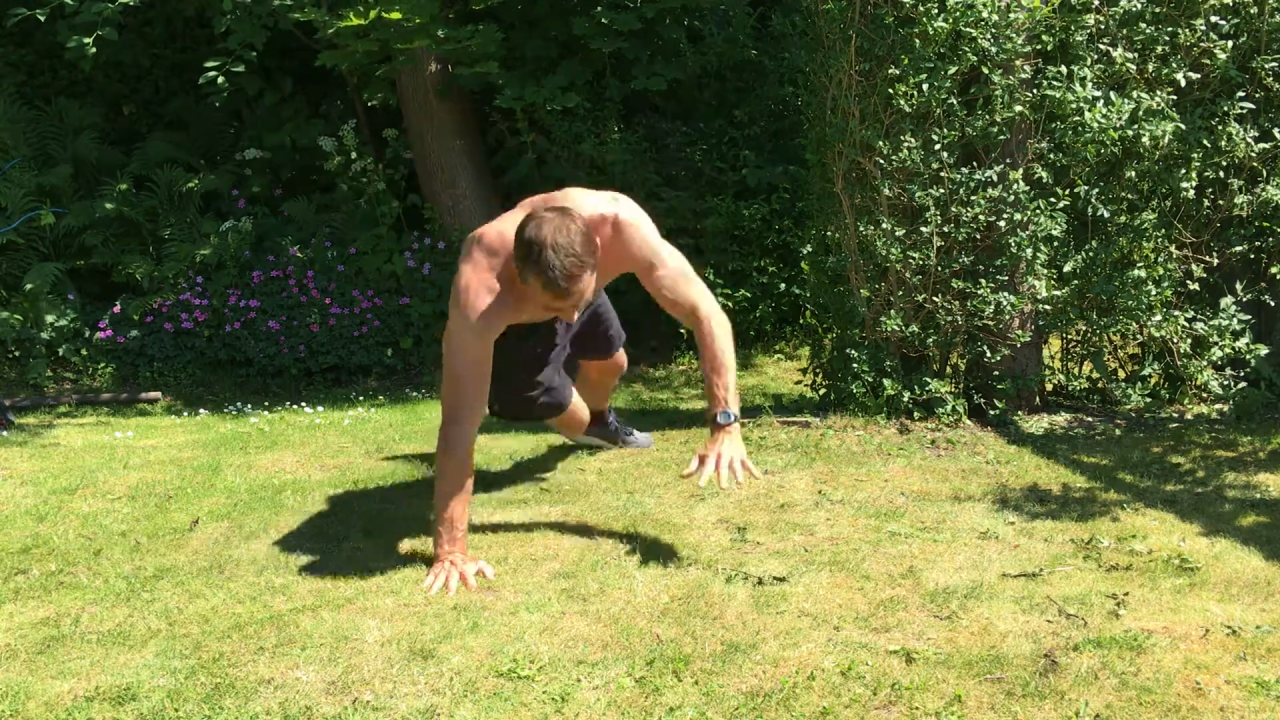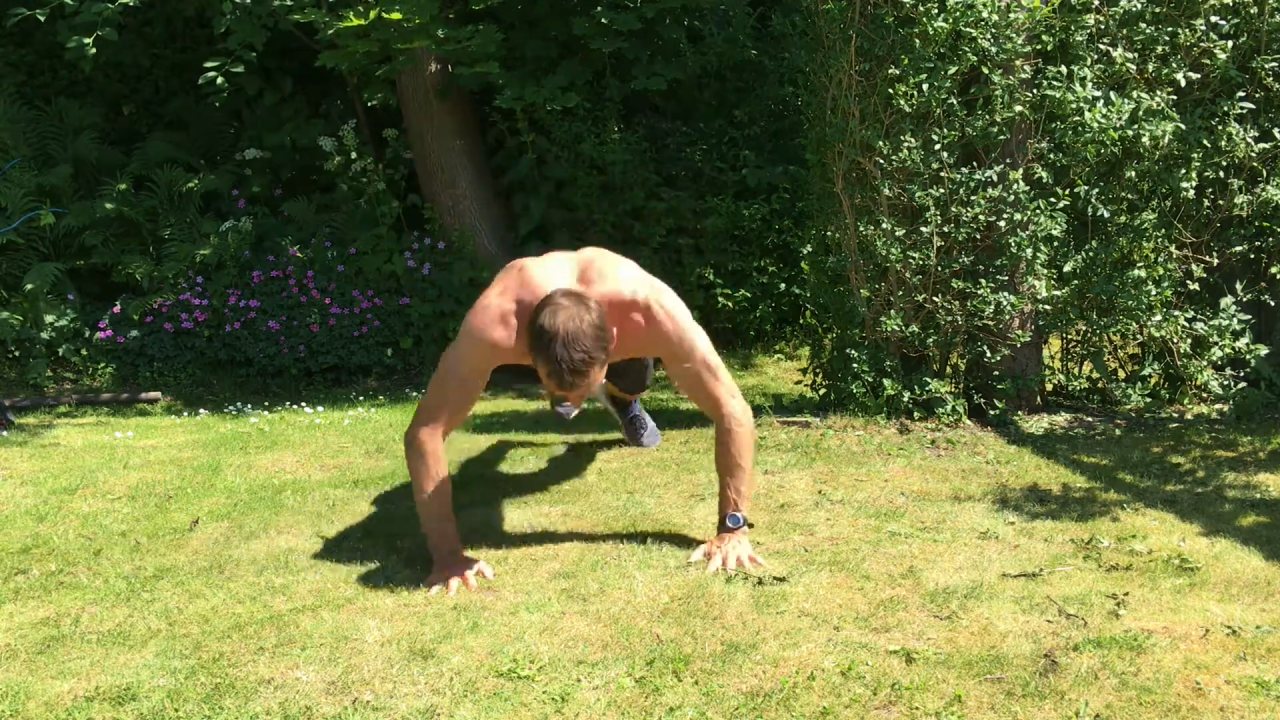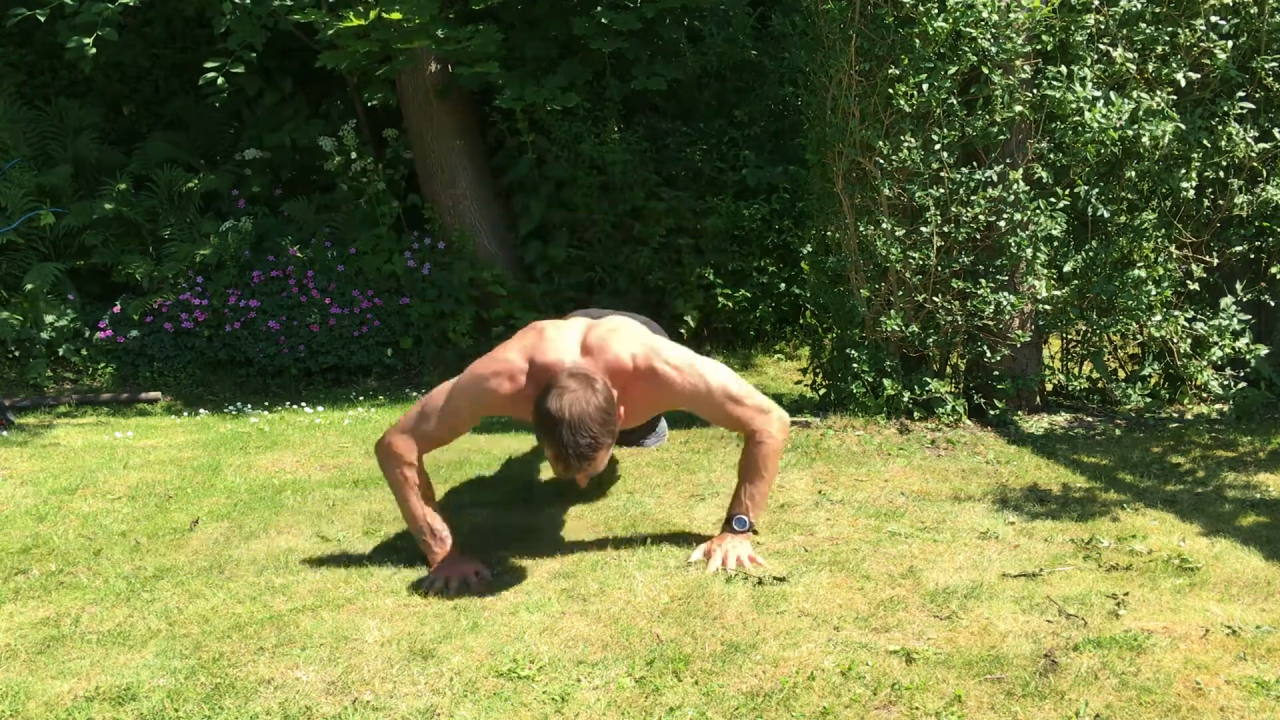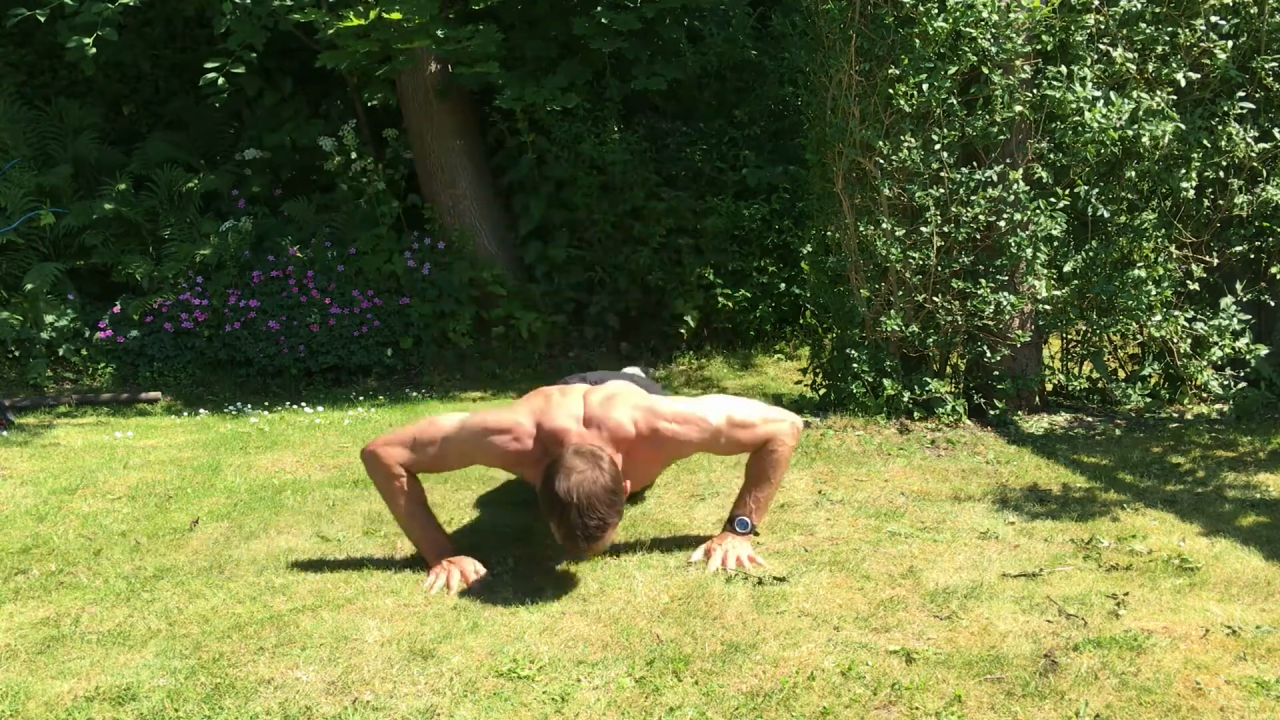
dt=0.2s
person 1, frame 1
left shoulder: (615, 223)
right shoulder: (483, 293)
left elbow: (707, 313)
right elbow: (458, 426)
left wrist: (725, 425)
right wrist: (450, 550)
left hip: (567, 277)
left knee: (611, 363)
right knee: (573, 420)
left ankle: (597, 419)
person 1, frame 2
left shoulder: (649, 311)
right shoulder: (494, 325)
left elbow: (733, 410)
right elbow: (424, 433)
left wrist: (733, 526)
right wrist: (446, 552)
left knee: (628, 387)
right knee: (561, 395)
left ankle: (622, 399)
person 1, frame 3
left shoulder: (660, 370)
right shoulder: (503, 380)
left elbow: (771, 423)
right elbow: (394, 445)
left wrist: (737, 529)
right wrist: (442, 551)
left knee: (641, 430)
person 1, frame 4
left shoulder: (657, 429)
right shoulder: (515, 439)
left elbow: (786, 428)
right elbow: (380, 454)
left wrist: (738, 530)
right wrist: (441, 555)
right hip: (571, 394)
